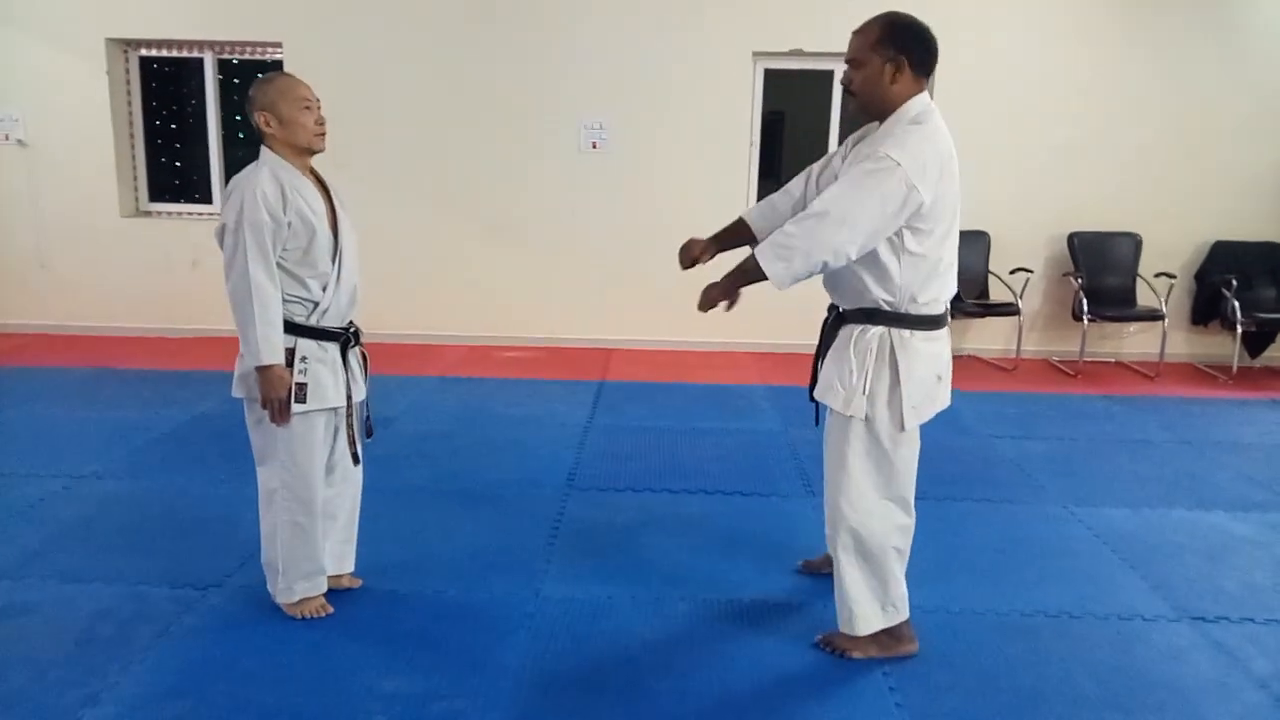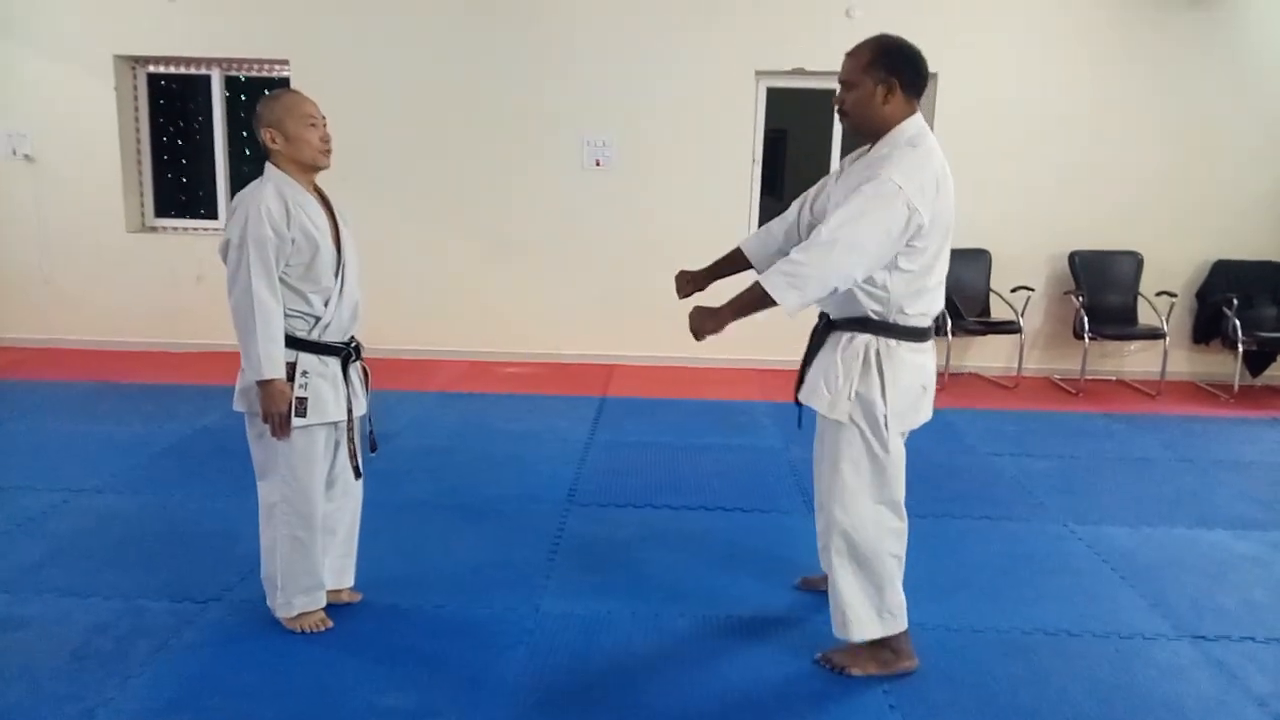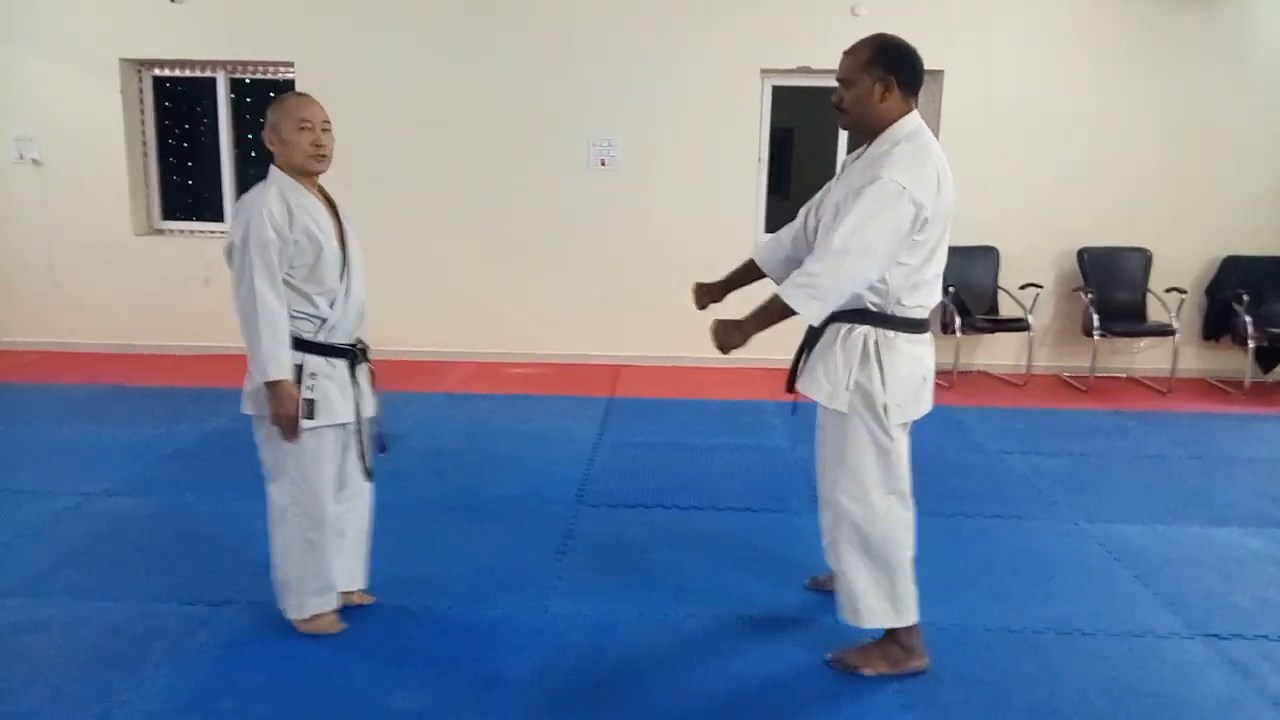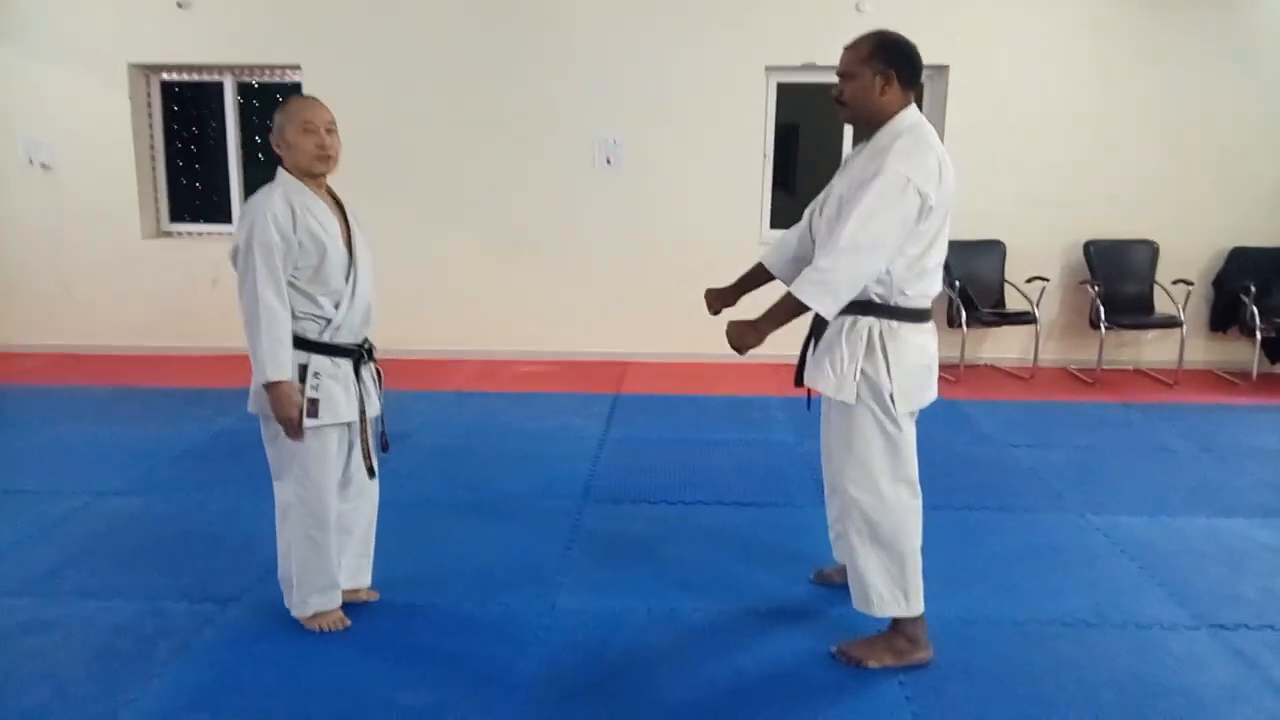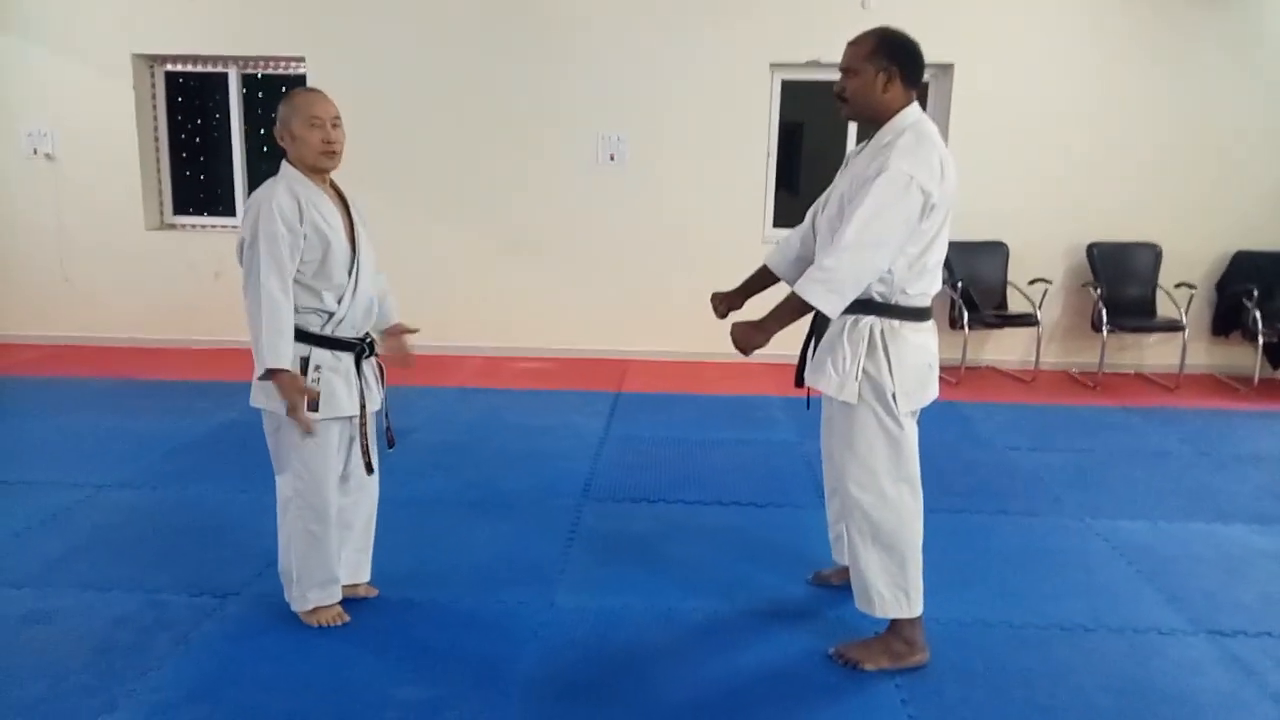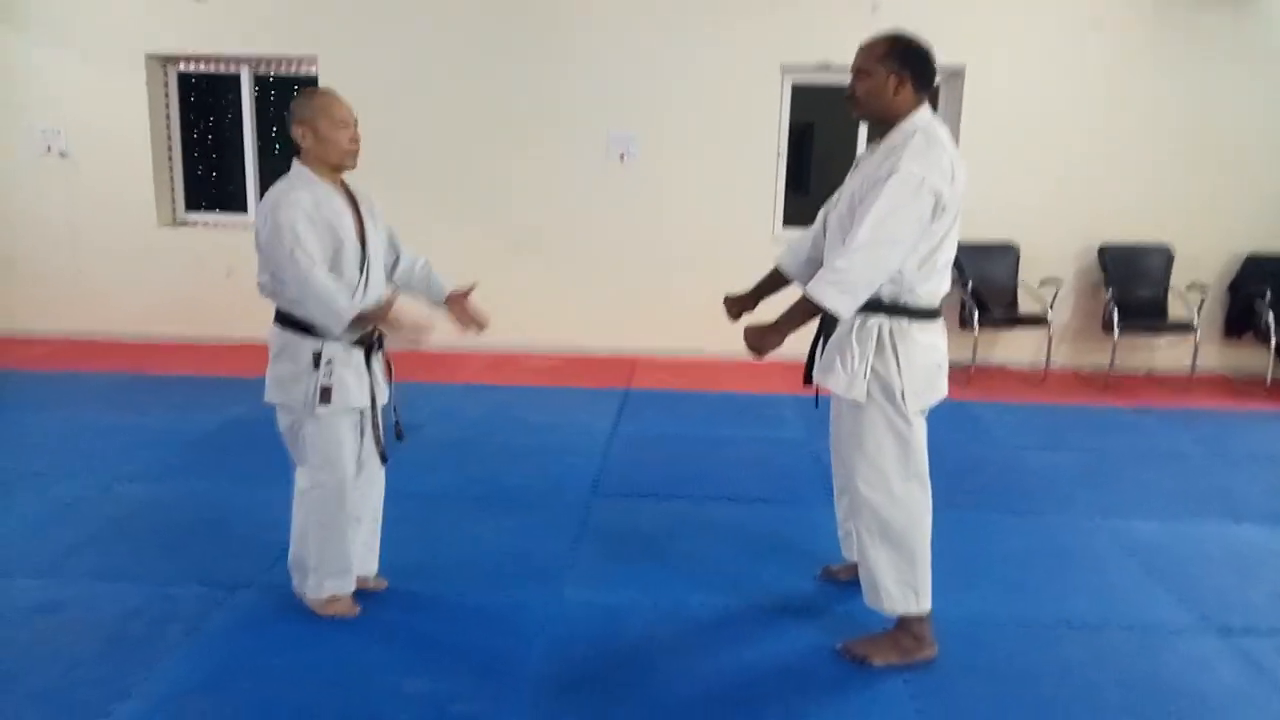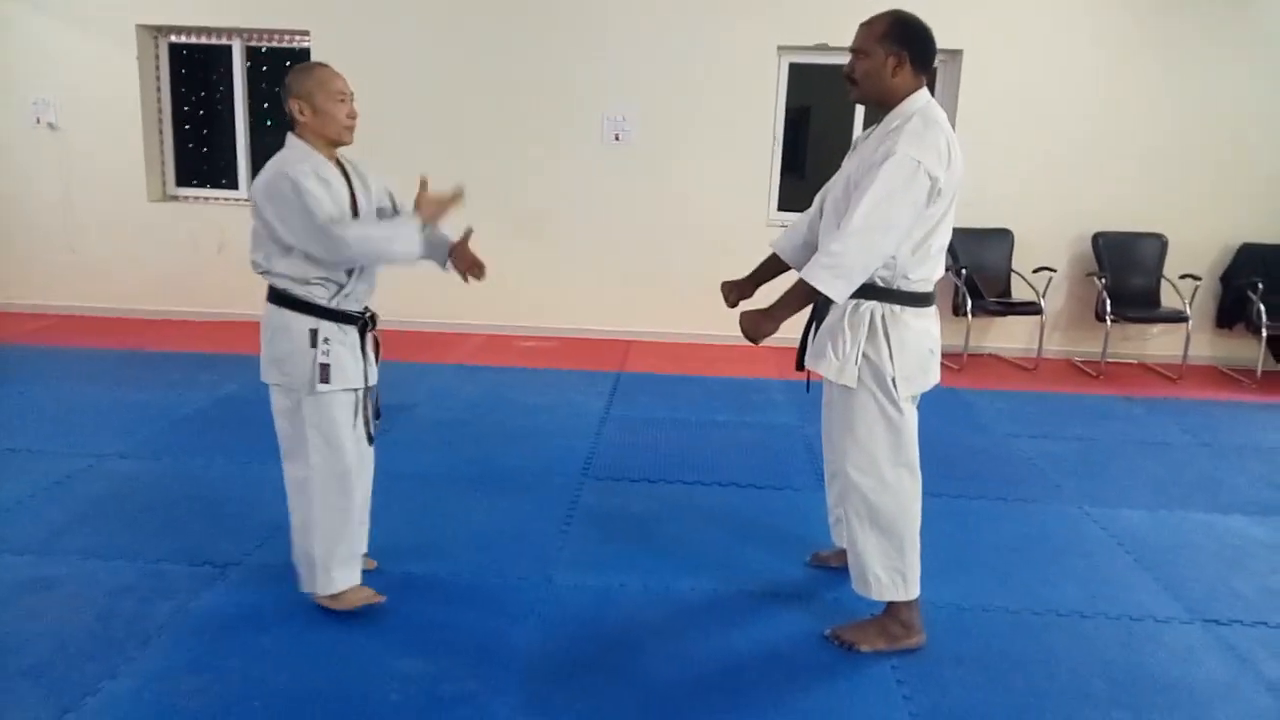
dt=0.2s
person 1, frame 1
left shoulder: (908, 153)
right shoulder: (879, 138)
left elbow: (816, 235)
right elbow: (799, 199)
left wrist: (728, 283)
right wrist: (714, 244)
left hip: (887, 348)
right hip: (869, 335)
left knee: (866, 483)
right knee: (855, 470)
left ankle: (887, 626)
right ankle: (853, 558)
person 1, frame 2
left shoulder: (905, 172)
right shoulder: (873, 159)
left elbow: (821, 260)
right elbow: (794, 226)
left wrist: (724, 314)
right wrist: (708, 274)
left hip: (875, 358)
right hip: (858, 348)
left knee: (860, 495)
right knee: (846, 484)
left ankle: (889, 641)
right ankle: (849, 575)
person 1, frame 3
left shoulder: (906, 165)
right shoulder: (874, 157)
left elbow: (836, 265)
right elbow: (802, 235)
left wrist: (747, 327)
right wrist: (723, 286)
left hip: (874, 351)
right hip: (854, 342)
left knee: (869, 488)
right knee: (848, 478)
left ankle: (902, 640)
right ankle: (856, 573)
person 1, frame 4
left shoulder: (909, 157)
right shoulder: (875, 150)
left elbow: (847, 260)
right elbow: (810, 235)
left wrist: (761, 326)
right wrist: (734, 290)
left hip: (879, 343)
right hip: (856, 335)
left knee: (877, 479)
right knee: (850, 468)
left ankle: (908, 631)
right ankle: (860, 563)
person 1, frame 5
left shoulder: (911, 153)
right shoulder: (876, 148)
left elbow: (850, 259)
right elbow: (811, 236)
left wrist: (765, 327)
right wrist: (740, 293)
left hip: (880, 342)
right hip: (856, 336)
left knee: (878, 479)
right knee: (850, 467)
left ankle: (905, 633)
right ankle: (858, 563)
person 1, frame 6
left shoulder: (921, 156)
right shoulder: (888, 151)
left elbow: (863, 260)
right elbow: (823, 237)
left wrist: (779, 329)
right wrist: (753, 295)
left hip: (890, 341)
right hip: (866, 334)
left knee: (888, 477)
right knee: (860, 465)
left ankle: (913, 629)
right ankle: (867, 560)
person 1, frame 7
left shoulder: (918, 140)
right shoulder: (885, 134)
left elbow: (857, 244)
right elbow: (820, 221)
left wrist: (774, 315)
right wrist: (751, 281)
left hip: (883, 327)
right hip: (859, 320)
left knee: (878, 463)
right knee: (850, 452)
left ankle: (902, 616)
right ankle: (856, 546)
person 2, frame 1
left shoulder: (316, 184)
right shoulder: (257, 188)
right elbow: (252, 284)
right wrist: (268, 366)
left hip: (335, 354)
right hip: (292, 359)
left knee: (341, 469)
right knee: (295, 478)
left ankle: (329, 566)
right ankle: (294, 584)
person 2, frame 2
left shoulder: (318, 200)
right shoulder: (261, 204)
right elbow: (255, 298)
right wrist: (270, 380)
left hip: (335, 368)
right hip: (293, 372)
left knee: (340, 483)
right knee: (294, 492)
left ankle: (327, 580)
right ankle: (294, 599)
person 2, frame 3
left shoulder: (325, 203)
right shoulder: (265, 207)
right elbow: (261, 300)
right wrist: (277, 381)
left hip: (343, 370)
right hip: (302, 375)
left knee: (350, 484)
right knee: (305, 494)
left ankle: (341, 582)
right ankle: (307, 601)
person 2, frame 4
left shoulder: (335, 205)
right shoulder: (271, 209)
right elbow: (264, 301)
right wrist: (276, 381)
left hip: (351, 369)
right hip: (305, 374)
left knee: (357, 483)
right knee: (310, 493)
left ankle: (348, 579)
right ankle: (312, 597)
person 2, frame 5
left shoulder: (340, 200)
right shoulder: (276, 203)
right elbow: (268, 292)
left wrist: (385, 324)
right wrist: (281, 370)
left hip: (354, 360)
right hip: (302, 367)
left knee: (357, 477)
right knee: (310, 485)
left ankle: (346, 574)
right ankle: (312, 593)
person 2, frame 6
left shoulder: (354, 199)
right shoulder: (288, 201)
left elbow: (391, 258)
right elbow: (304, 280)
left wrist: (444, 295)
right wrist: (366, 314)
left hip: (359, 356)
right hip: (314, 358)
left knee: (363, 469)
right knee: (327, 475)
left ankle: (352, 566)
right ankle: (320, 584)
person 2, frame 7
left shoulder: (345, 171)
right shoulder: (288, 176)
left elbow: (384, 224)
right elbow: (346, 242)
left wrist: (450, 245)
right wrist: (421, 219)
left hip: (346, 332)
right hip: (307, 337)
left knee: (353, 451)
right knee: (324, 459)
left ankle: (339, 549)
right ankle: (330, 580)
